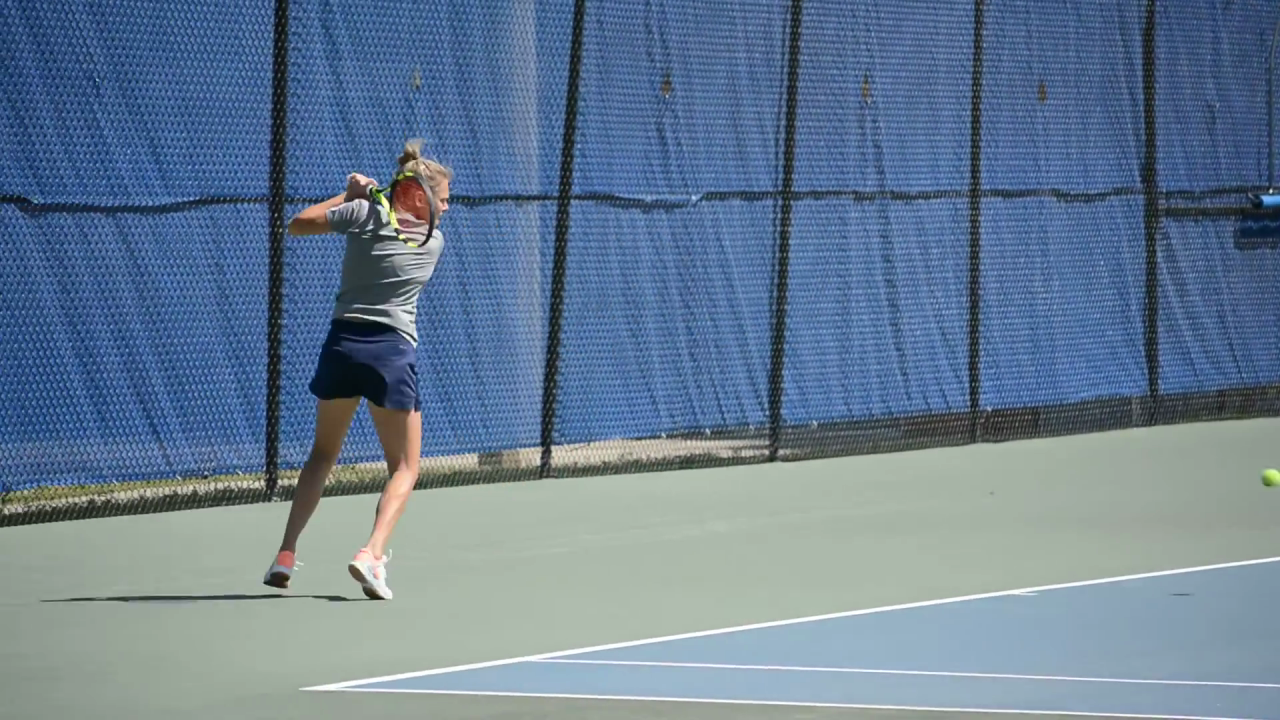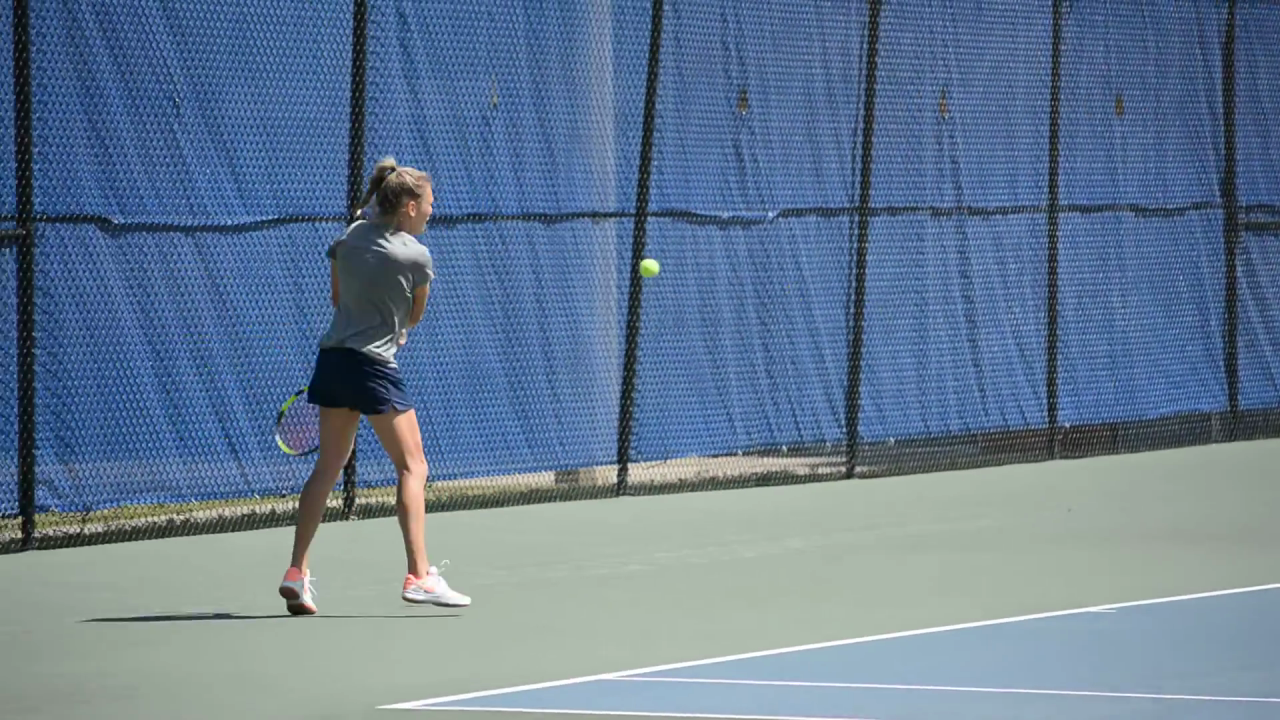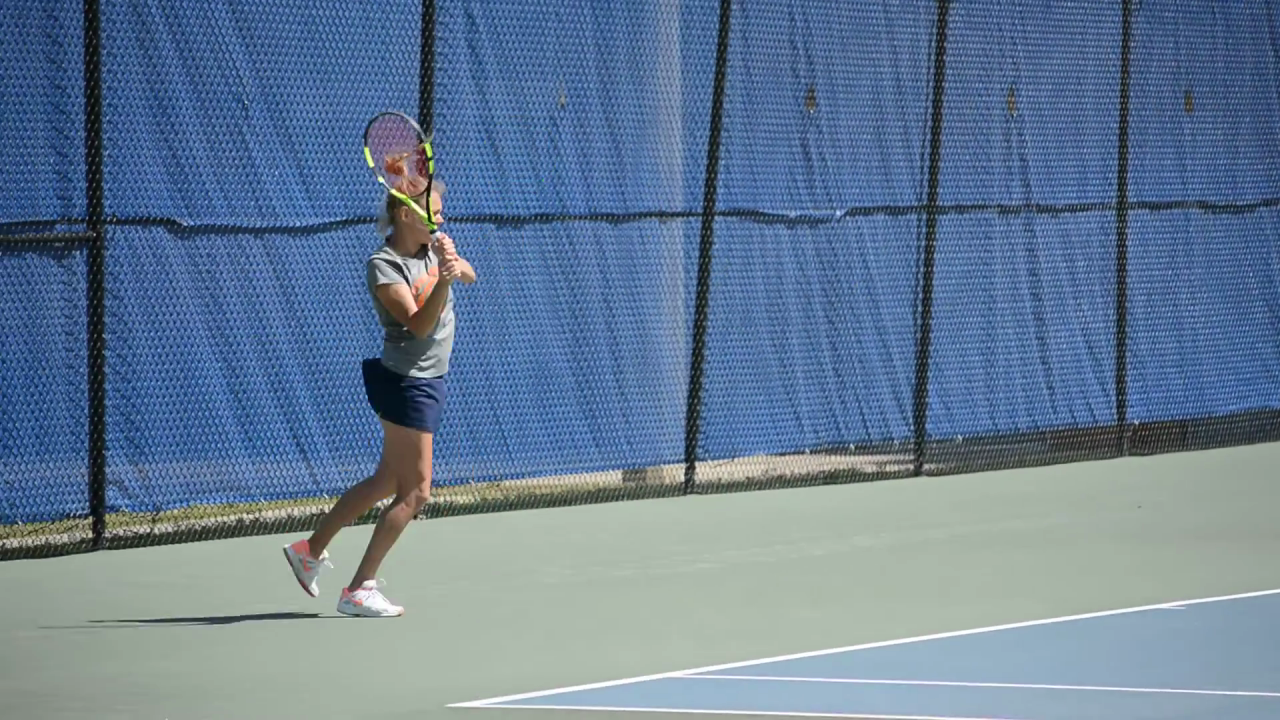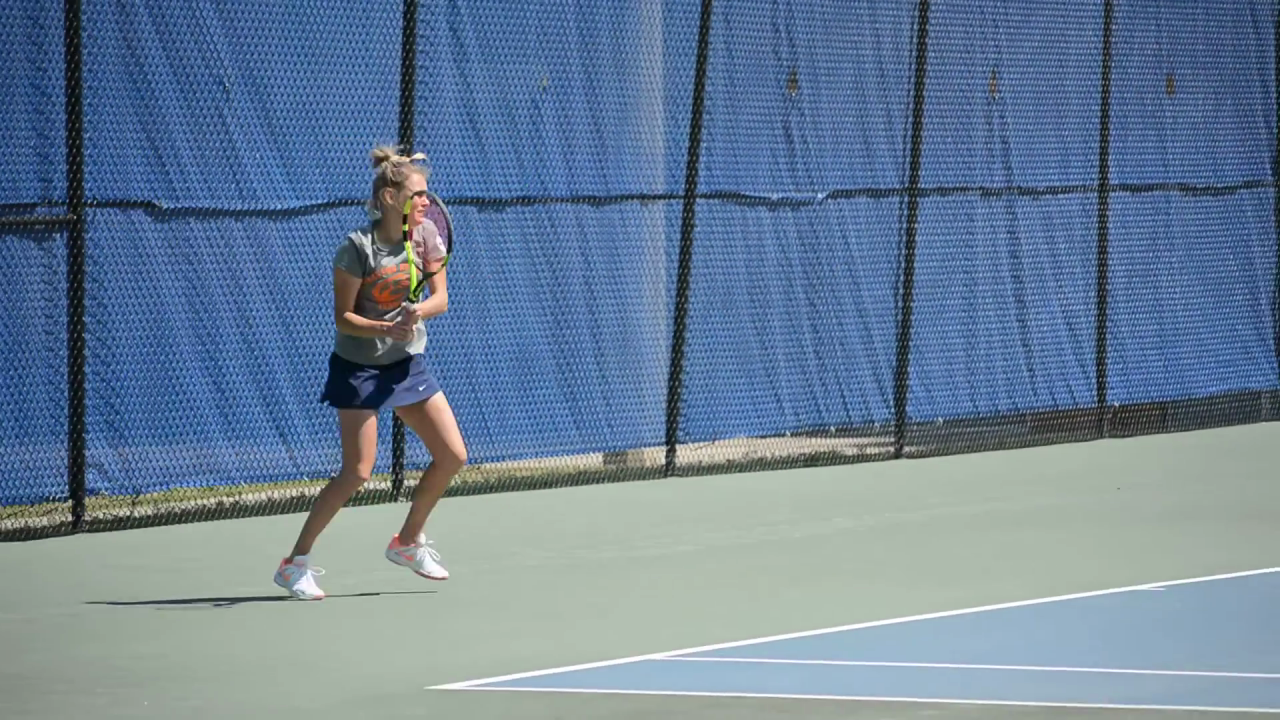
dt=0.3s
person 1, frame 1
left shoulder: (365, 213)
right shoulder: (433, 238)
left elbow: (298, 225)
left wrist: (347, 196)
left hip: (344, 344)
right hip: (391, 352)
left knee: (322, 457)
right knee: (404, 468)
left ankle: (285, 556)
right ankle: (371, 555)
person 1, frame 2
left shoulder: (352, 236)
right shoulder: (417, 256)
right elbow: (415, 316)
left hip: (334, 360)
right hip: (371, 367)
left knee: (327, 471)
right knee: (412, 468)
left ankle: (298, 573)
right ankle: (418, 576)
person 1, frame 3
left shoulder: (433, 238)
right shoulder: (379, 264)
left elbow: (467, 274)
right elbow: (425, 318)
left wrist: (452, 267)
right wrist: (442, 282)
left hip: (427, 379)
right hip: (403, 383)
left knee: (383, 482)
right knee: (415, 492)
left ankle: (309, 549)
right ankle: (357, 588)
person 1, frame 4
left shoulder: (428, 236)
right shoulder: (355, 247)
left elbow: (441, 298)
right elbow: (342, 318)
left wrist: (417, 313)
right wrist: (382, 328)
left hip: (408, 363)
right hip: (359, 367)
left knee: (453, 455)
right knee: (356, 472)
left ankle: (407, 541)
right ankle: (296, 562)
